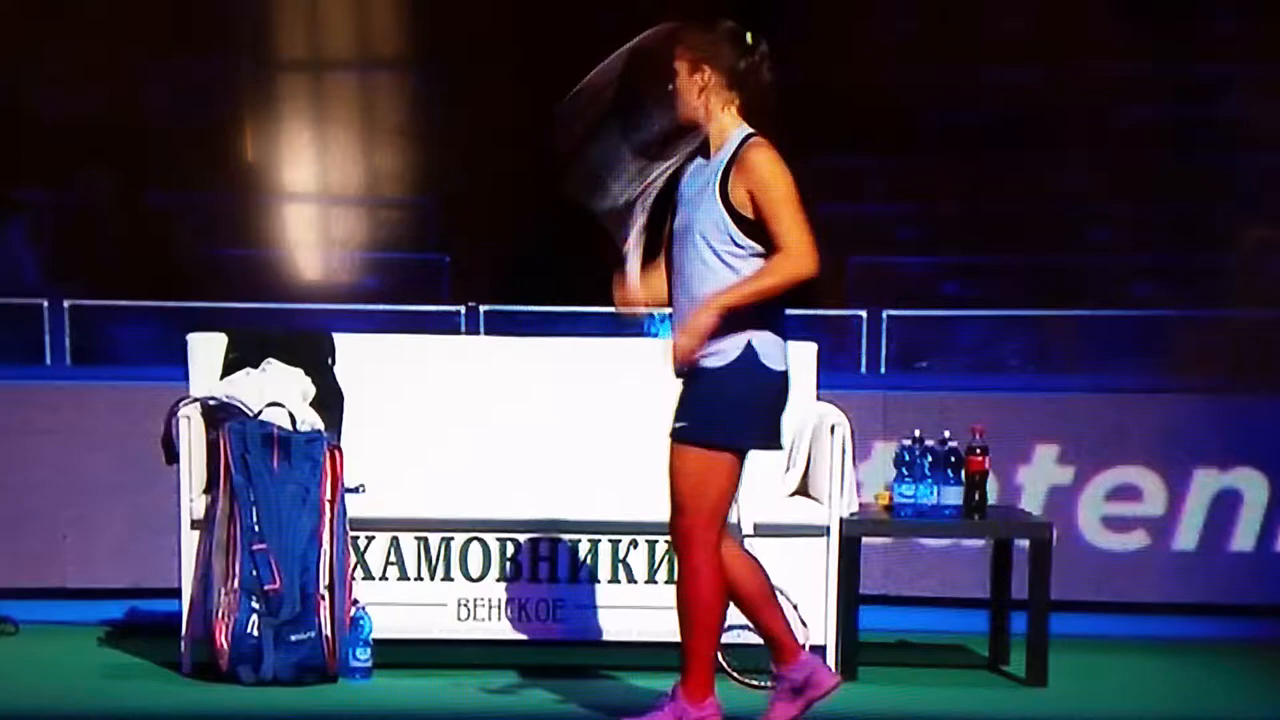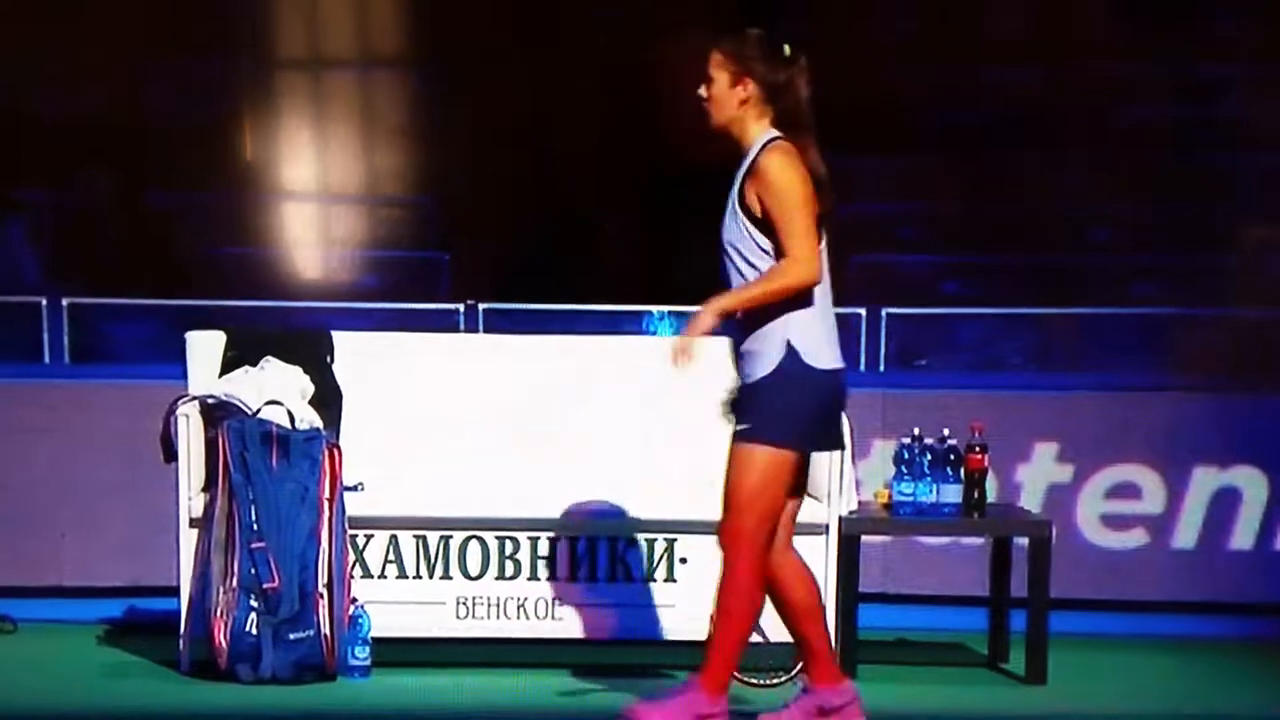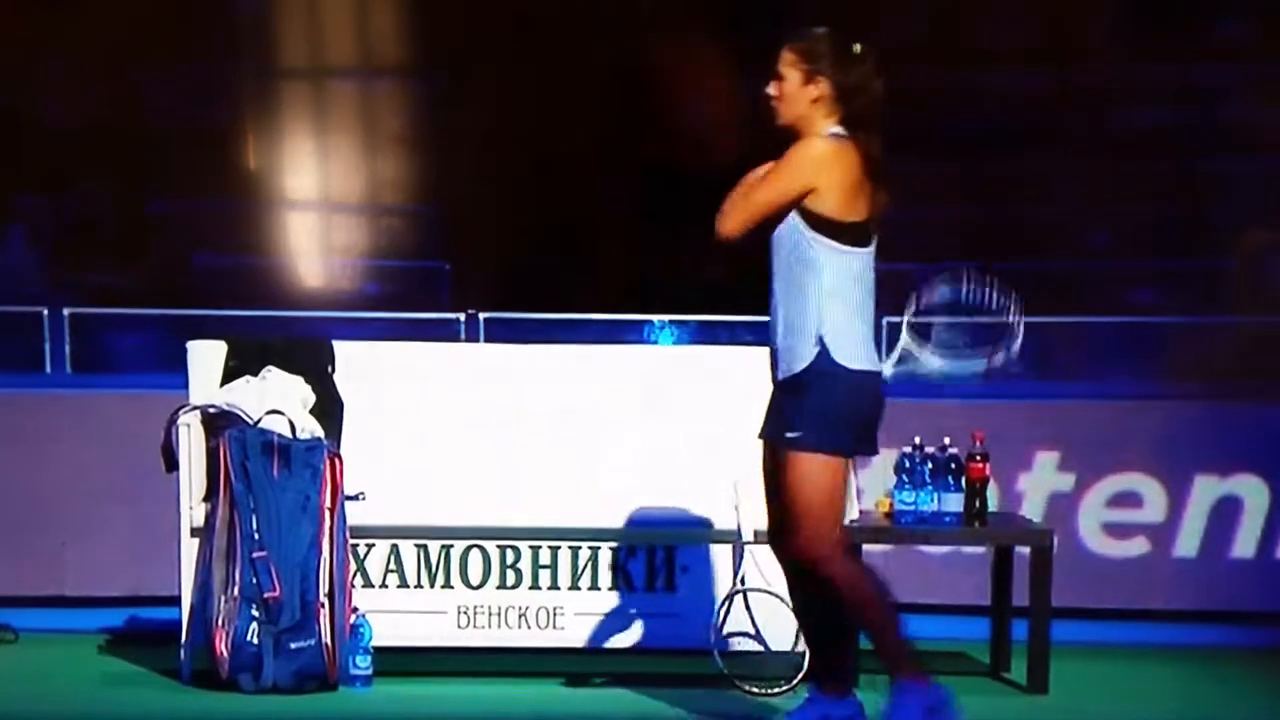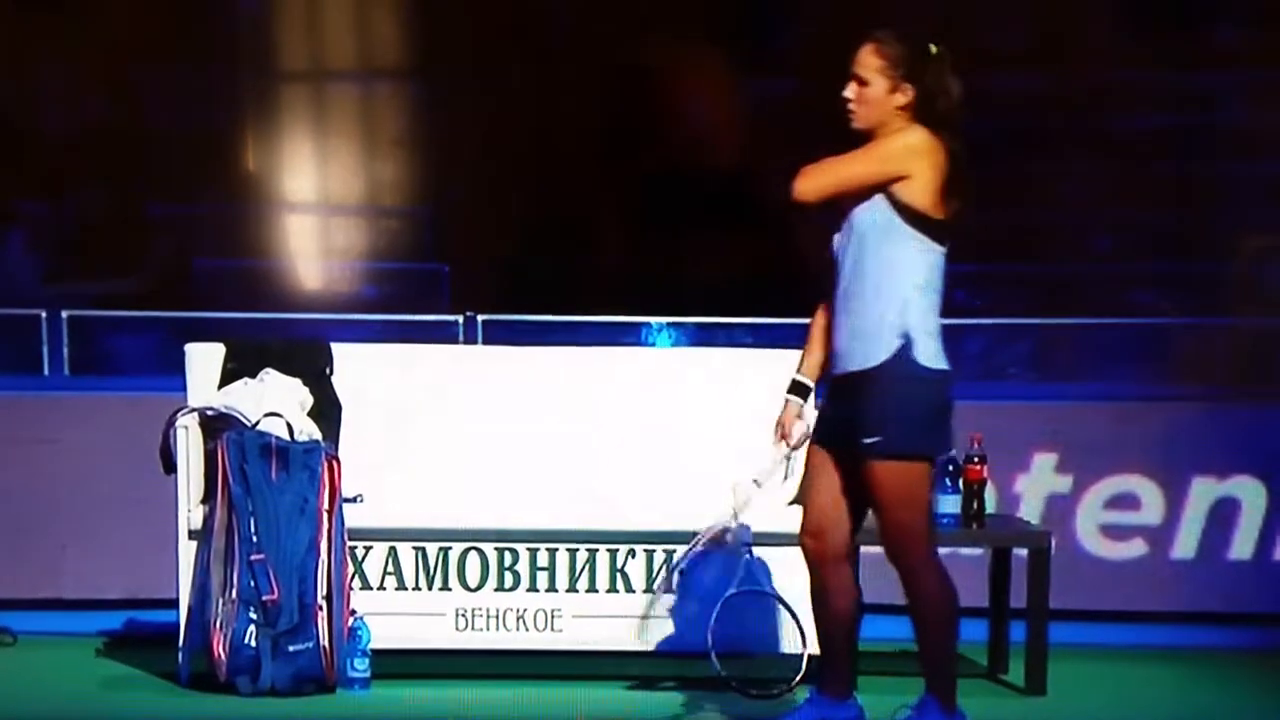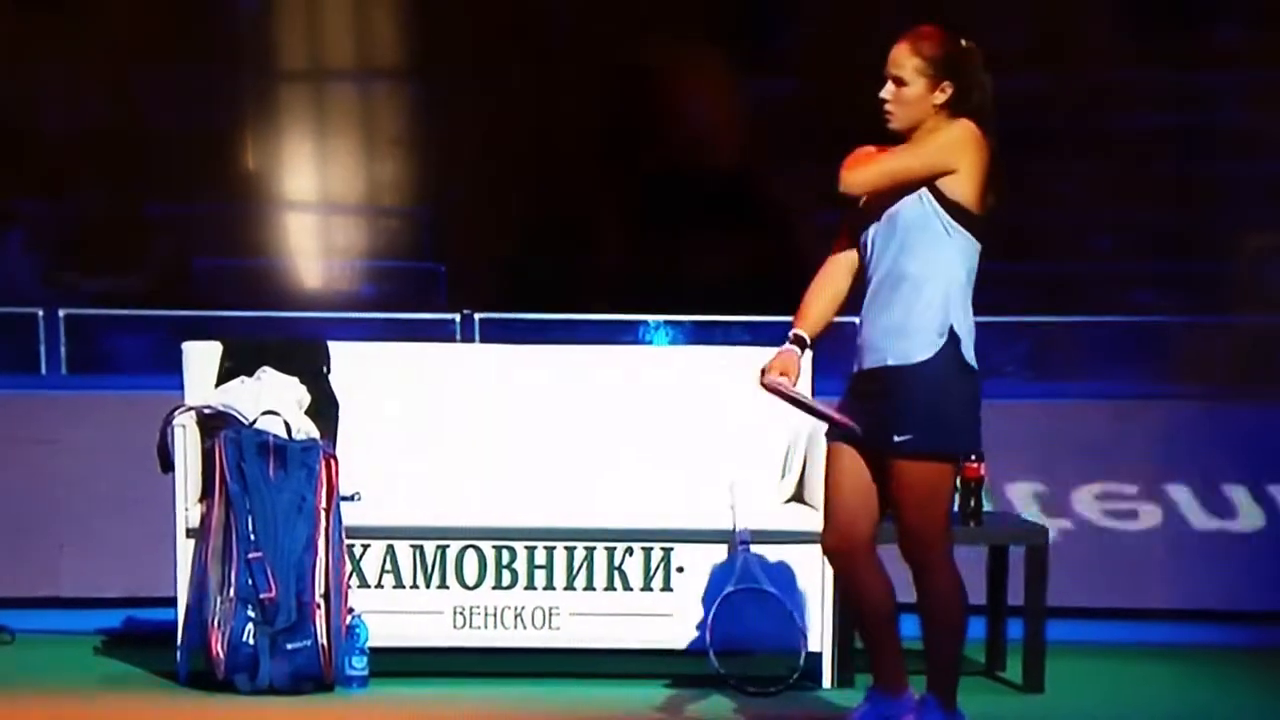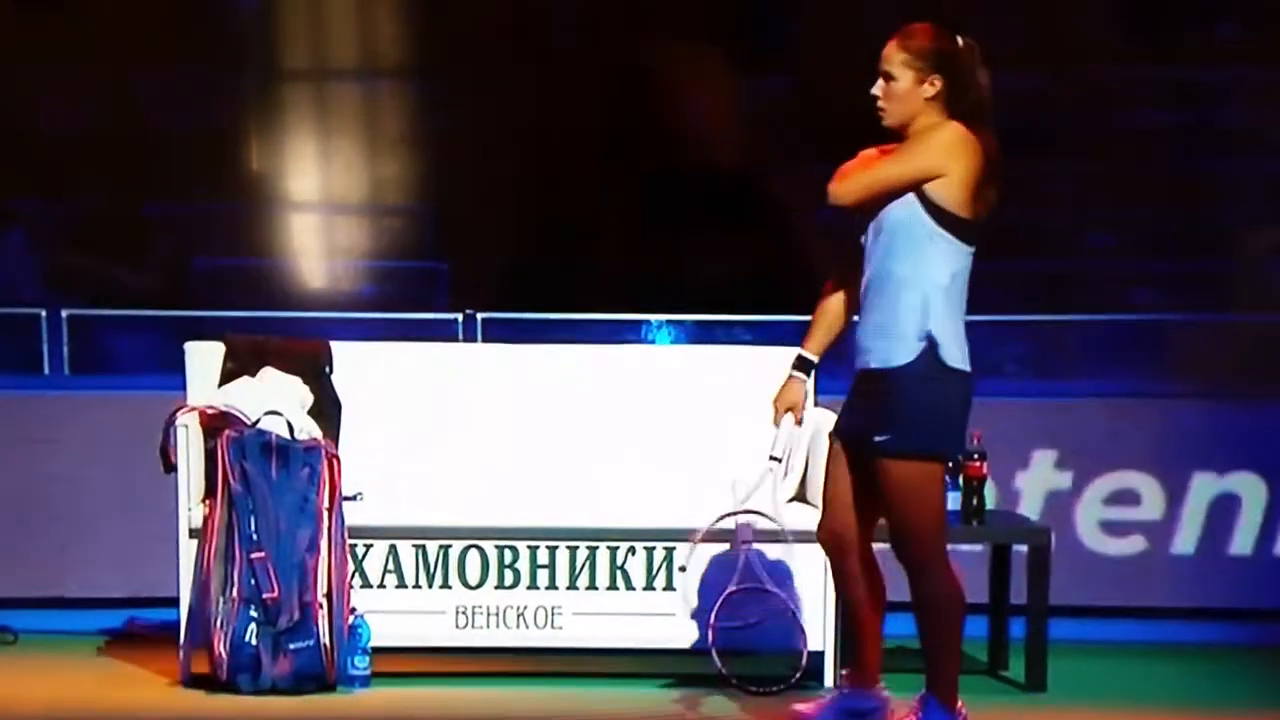
dt=0.4s
person 1, frame 1
left shoulder: (753, 158)
right shoulder: (696, 167)
left elbow: (800, 257)
left wrist: (710, 309)
right wrist: (646, 287)
left hip: (736, 371)
right hip: (712, 371)
left knee: (695, 538)
right knee: (710, 537)
right ankle: (795, 663)
person 1, frame 2
left shoulder: (777, 162)
right shoulder: (759, 166)
left elbow: (800, 271)
left wrist: (716, 306)
left hip: (793, 375)
right hip: (777, 376)
left knee: (742, 538)
right knee: (770, 544)
person 1, frame 3
left shoulder: (822, 154)
right shoulder: (830, 161)
left elbow: (730, 221)
left wrist: (757, 178)
left hip: (831, 377)
right hip: (802, 377)
left knee: (820, 547)
right knee: (791, 546)
person 1, frame 4
left shoulder: (920, 148)
right shoulder: (865, 186)
left elbow: (806, 186)
left wrist: (832, 169)
right wrist: (799, 387)
left hip: (900, 381)
right hip: (851, 384)
left knee: (911, 554)
right knee: (823, 546)
person 1, frame 5
left shoulder: (962, 140)
right shoulder: (887, 171)
left elbow: (852, 181)
right elbow: (841, 264)
left wrist: (861, 158)
right wrist: (795, 342)
left hip: (931, 376)
right hip: (874, 377)
left knee: (926, 552)
right knee: (843, 540)
person 1, frame 6
left shoulder: (953, 145)
right shoulder: (898, 164)
left elbow: (840, 192)
right elbow: (857, 275)
left wrist: (864, 163)
right wrist: (806, 363)
left hip: (921, 378)
right hip: (877, 376)
left knee: (920, 550)
right knee: (842, 537)
